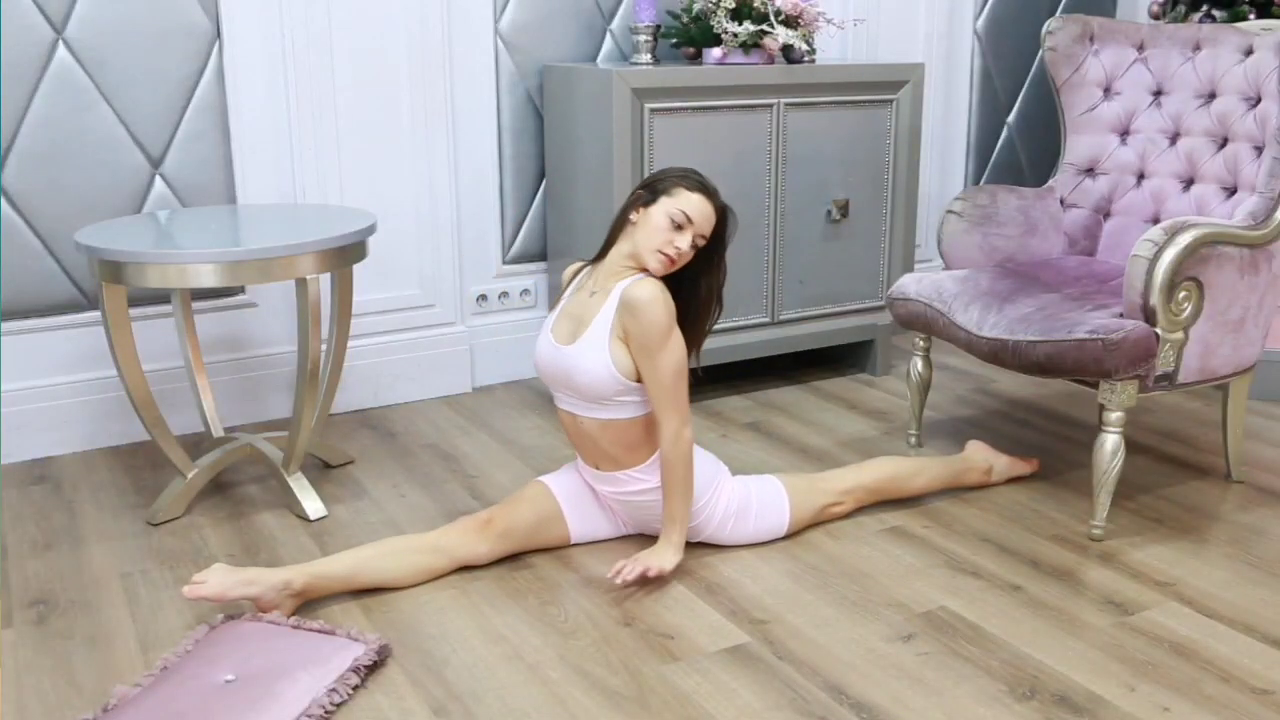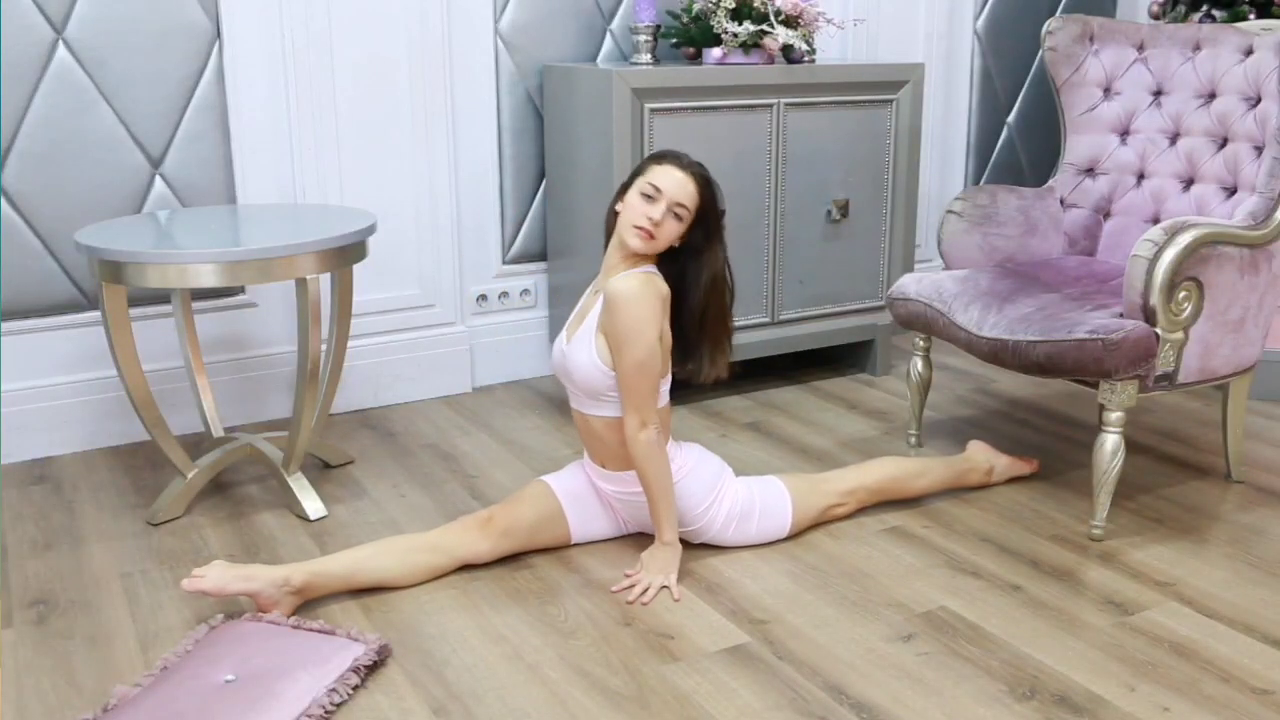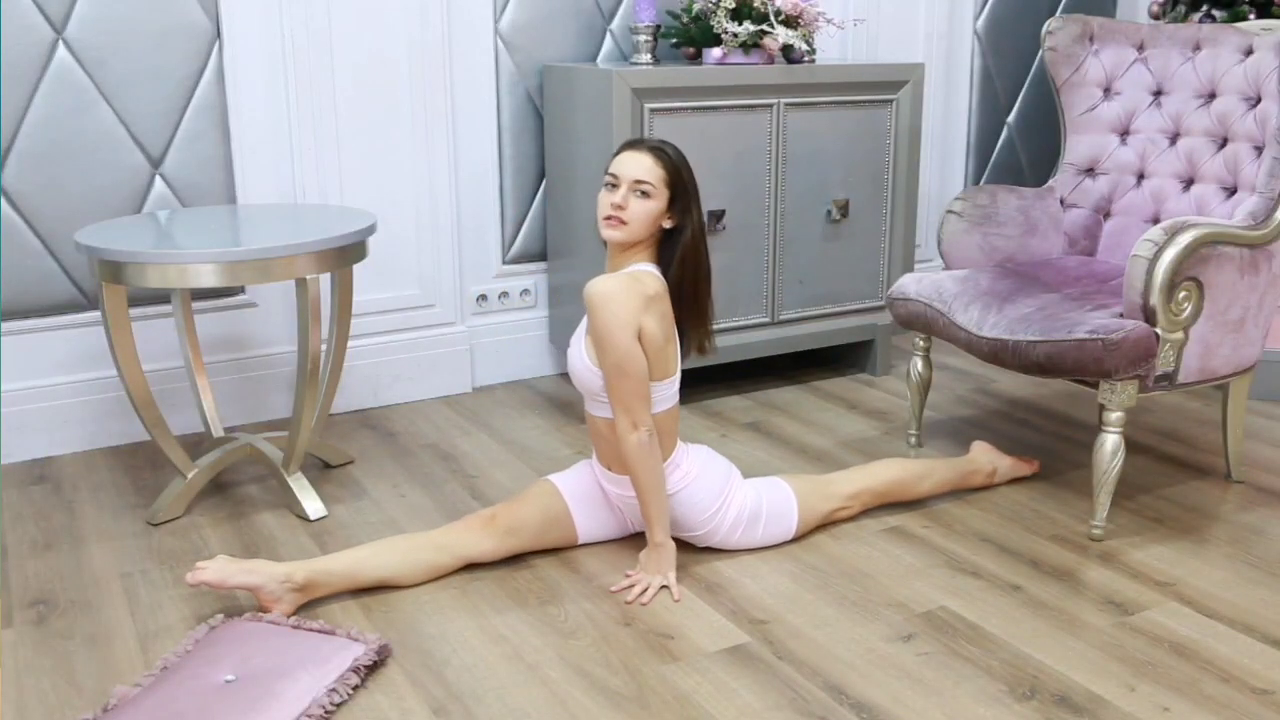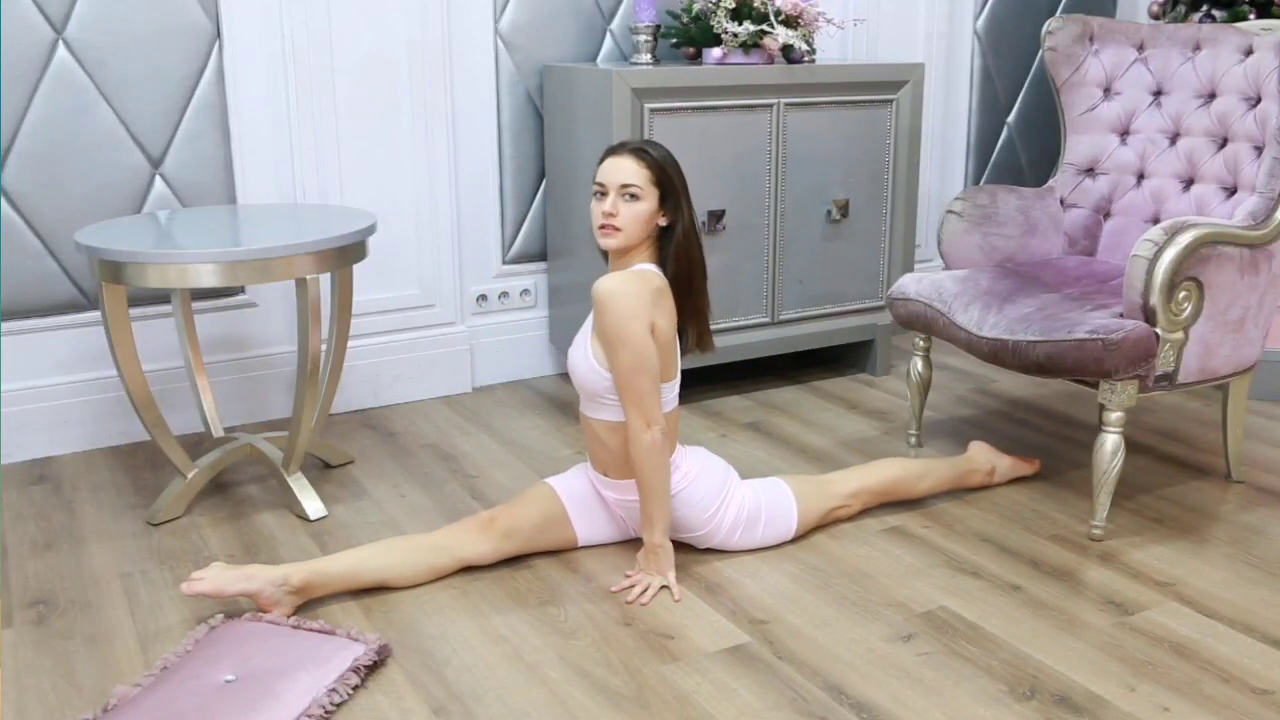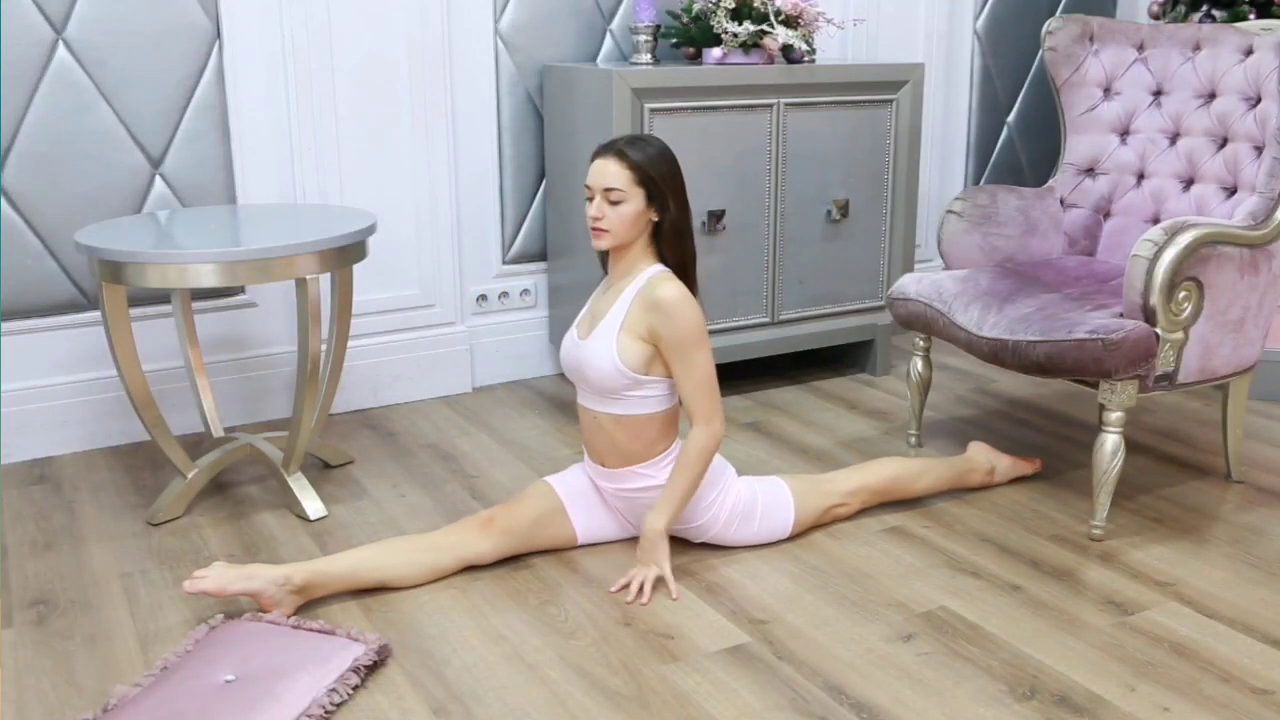
dt=0.4s
person 1, frame 1
left shoulder: (647, 300)
right shoulder: (576, 280)
left elbow: (674, 427)
left wrist: (671, 539)
right wrist: (603, 468)
left hip: (671, 488)
right hip: (598, 483)
right knee: (476, 535)
right ankle: (290, 583)
person 1, frame 2
left shoulder: (634, 291)
right shoulder: (614, 279)
left elbow: (643, 428)
left wrist: (667, 543)
left hip: (676, 486)
right hip: (606, 480)
right knee: (477, 532)
right ankle: (290, 580)
person 1, frame 3
left shoulder: (612, 292)
right shoulder: (639, 279)
left elbow: (634, 428)
left wrist: (658, 545)
left hip: (682, 492)
right hip: (618, 480)
right knee: (481, 532)
right ankle: (296, 580)
person 1, frame 4
left shoulder: (623, 291)
right shoulder: (635, 282)
left elbow: (650, 428)
left wrist: (657, 545)
left hip: (685, 497)
right hip: (613, 486)
right knee: (480, 534)
right ankle: (291, 581)
person 1, frame 5
left shoulder: (664, 297)
right shoulder: (614, 280)
left elbow: (710, 424)
left wrist: (659, 530)
left hip: (677, 491)
right hip: (608, 484)
right knee: (480, 533)
right ankle: (293, 582)
